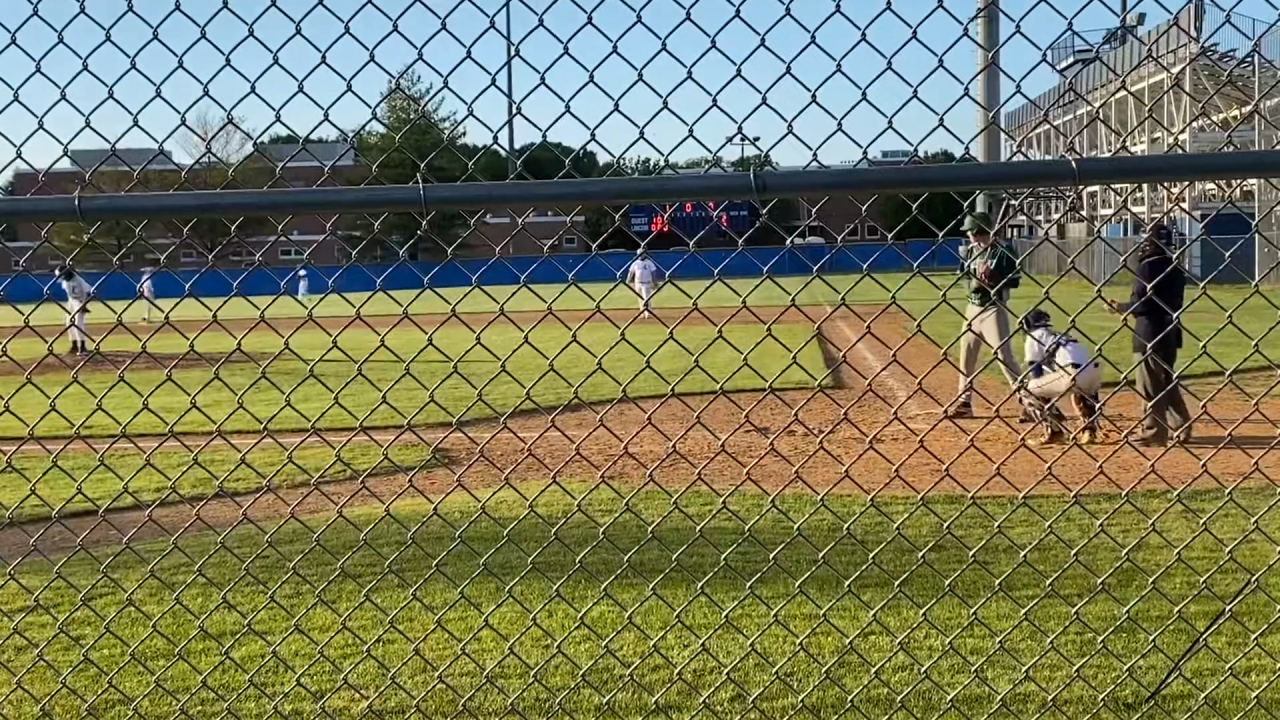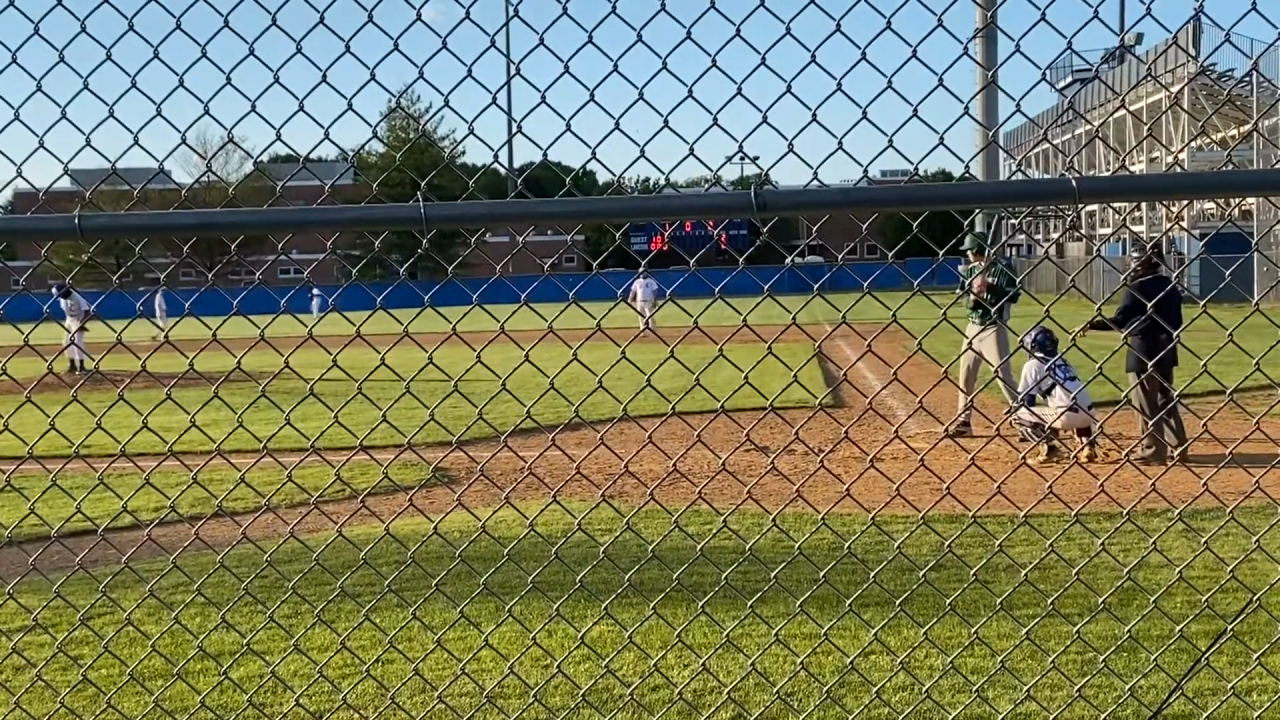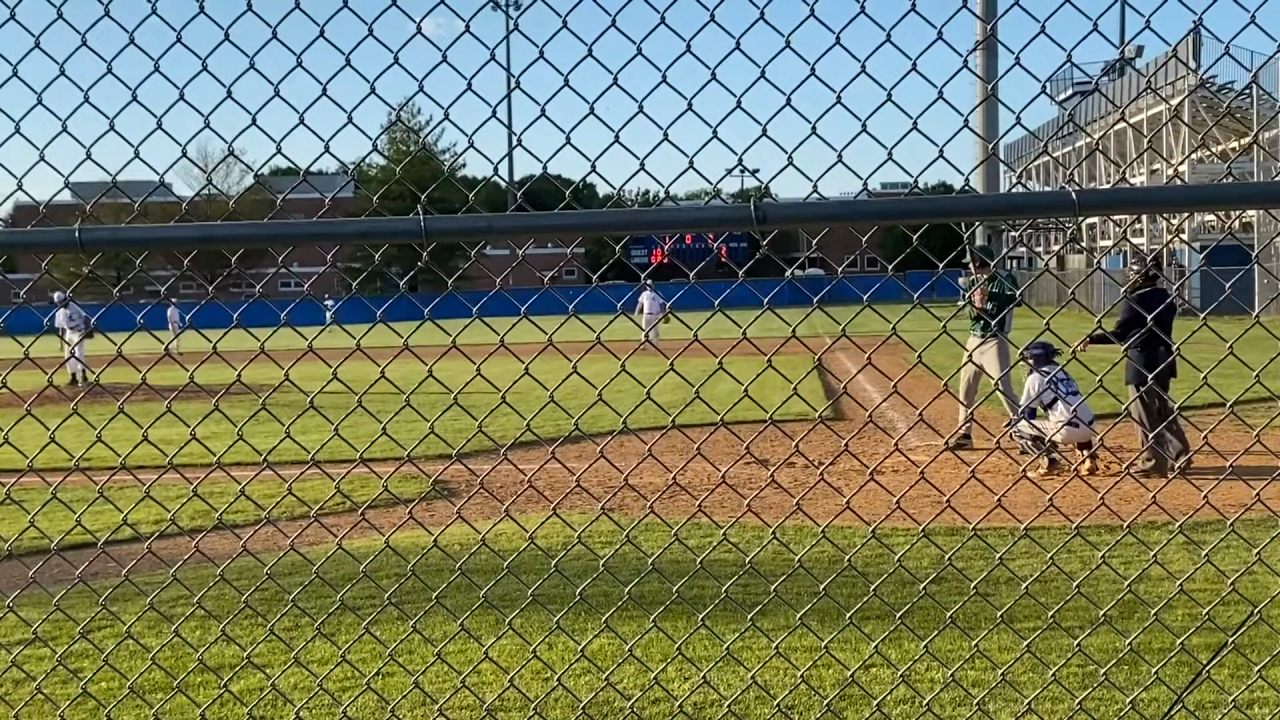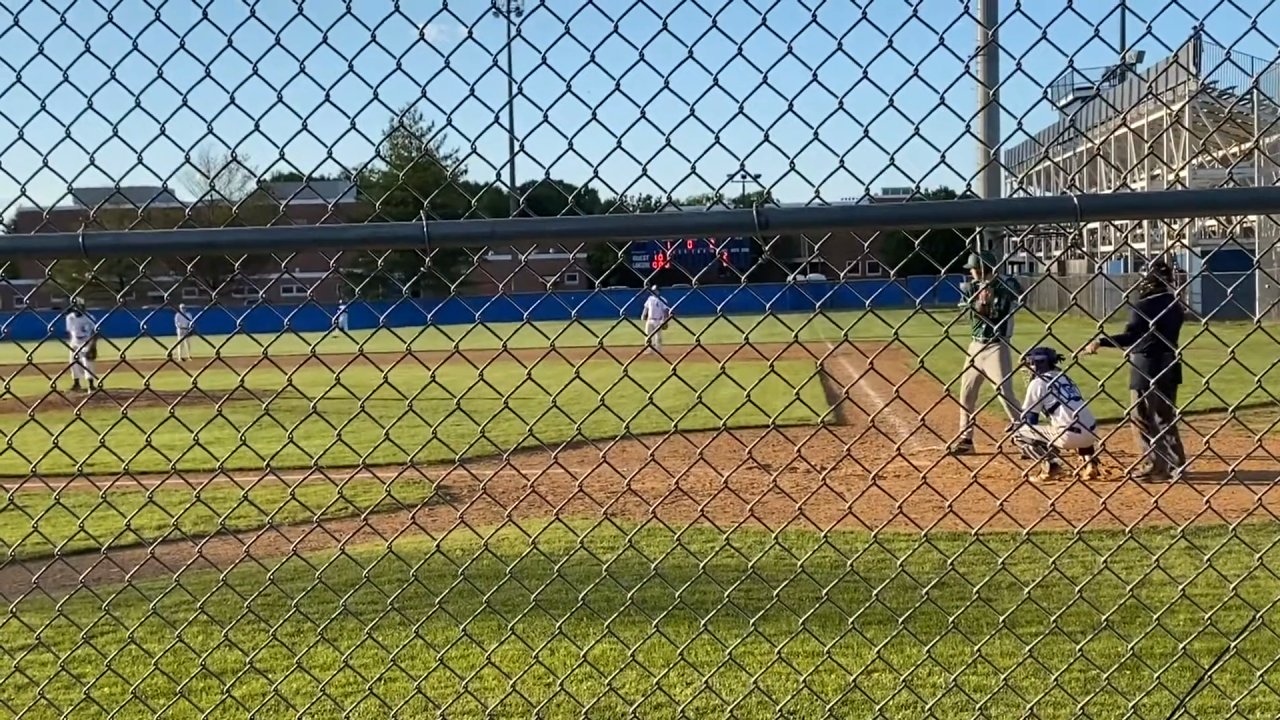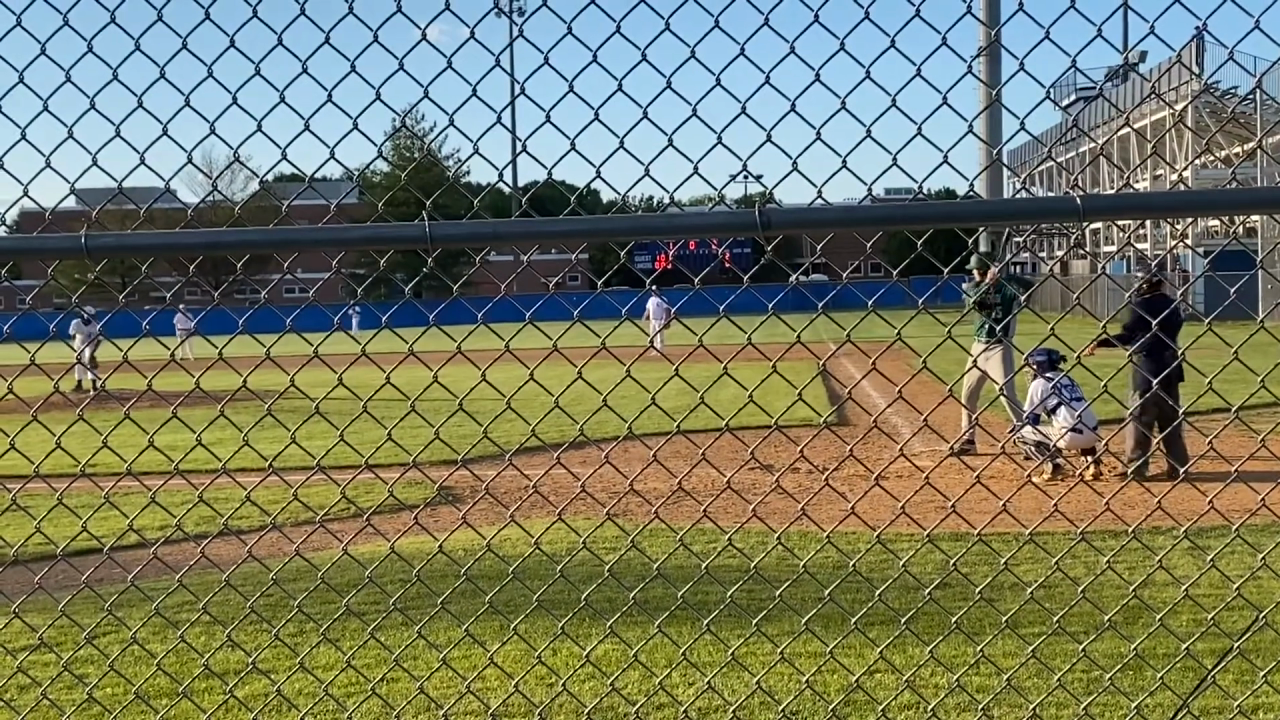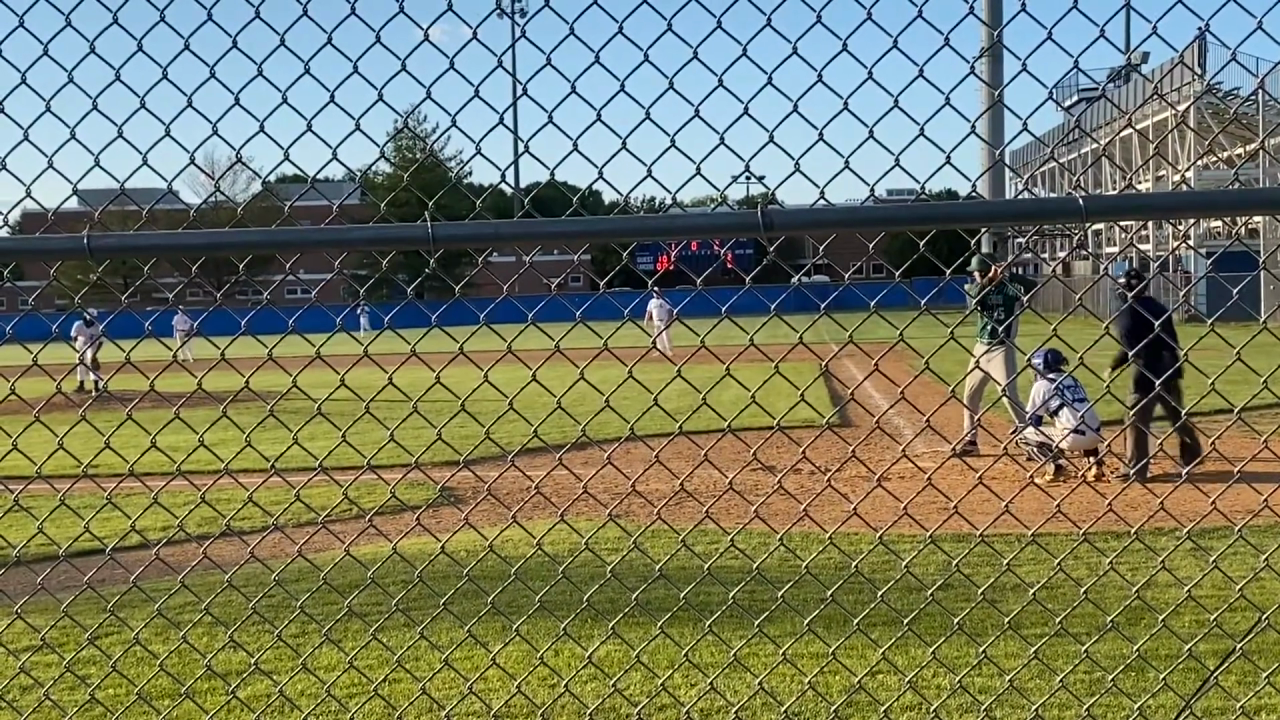
dt=0.5s
person 1, frame 1
left shoulder: (1147, 268)
right shoulder: (1176, 268)
left elbow: (1140, 305)
right elbow: (1176, 302)
left wrist: (1117, 307)
left hip: (1149, 331)
right hip: (1170, 329)
left knee: (1150, 385)
right knee: (1168, 381)
left ankle: (1154, 432)
right ankle: (1181, 428)
person 1, frame 2
left shoulder: (1137, 288)
right shoulder: (1170, 286)
left elbow: (1120, 321)
right elbow: (1177, 321)
left wrist: (1091, 325)
left hip: (1143, 349)
right hip: (1166, 348)
left knee: (1146, 403)
right knee: (1167, 399)
left ankle: (1153, 451)
right ankle: (1177, 448)
person 1, frame 3
left shoulder: (1134, 301)
right shoulder: (1167, 298)
left elbow: (1119, 334)
left wrist: (1090, 339)
left hip: (1142, 360)
right hip: (1164, 359)
left knee: (1145, 415)
right knee: (1163, 409)
left ankle: (1153, 463)
right ankle: (1179, 455)
person 1, frame 4
left shoulder: (1144, 306)
right shoulder: (1175, 305)
left elbow: (1130, 337)
left wrist: (1100, 341)
left hip: (1147, 366)
right hip: (1169, 366)
left knee: (1142, 419)
right knee: (1167, 417)
left ankle: (1155, 468)
right ankle: (1175, 465)
person 1, frame 5
left shoulder: (1140, 305)
right shoulder: (1172, 304)
left elbow: (1126, 337)
right elbow: (1173, 334)
left wrist: (1097, 343)
left hip: (1148, 366)
right hip: (1170, 365)
left knee: (1140, 419)
right knee: (1171, 418)
left ankle: (1135, 468)
right ankle: (1178, 467)
person 1, frame 6
left shoulder: (1128, 312)
right shoulder: (1158, 307)
left elbow: (1130, 348)
right elbow: (1173, 339)
left wrist: (1113, 368)
left hip: (1149, 369)
right hip: (1170, 366)
left knee: (1136, 418)
right knee: (1176, 414)
left ankle: (1136, 470)
right ankle: (1192, 456)
person 2, frame 1
left shoulder: (1003, 251)
right shoulder: (970, 251)
left elbow: (1014, 281)
right elbow: (965, 281)
left wrist: (991, 275)
right wrist: (976, 281)
left hip: (993, 310)
right hip: (972, 308)
left knee: (1004, 356)
right knee: (966, 355)
right ankle: (964, 402)
person 2, frame 2
left shoulder: (1002, 268)
right shoulder: (970, 270)
left elbow: (1014, 296)
right elbow: (967, 302)
left wrist: (989, 287)
right wrist: (974, 295)
left hip: (994, 329)
right hip: (973, 327)
left knee: (1003, 375)
right knee: (966, 375)
right ankle: (963, 421)
person 2, frame 3
left shoulder: (1004, 279)
right shoulder: (971, 283)
left elbow: (1016, 299)
right elbow: (970, 314)
left wrist: (989, 295)
right wrist: (976, 306)
left hip: (995, 341)
right hip: (974, 340)
left knee: (1003, 388)
right knee: (966, 388)
right ankle: (964, 433)
person 2, frame 4
left shoulder: (1005, 284)
right shoulder: (971, 288)
right elbow: (969, 312)
left wrist: (993, 291)
right wrist: (980, 302)
left hip: (997, 346)
right hip: (976, 345)
left knee: (1005, 393)
right knee: (967, 393)
right ankle: (965, 439)
person 2, frame 5
left shoulder: (1008, 286)
right shoulder: (975, 286)
left elbow: (1029, 287)
right elbow: (970, 300)
left wrist: (1003, 276)
right wrist: (987, 283)
left hip: (1000, 347)
right hip: (979, 346)
left knee: (1007, 394)
right knee: (968, 394)
right ankle: (968, 440)
person 2, frame 6
left shoulder: (1009, 287)
right shoulder: (978, 288)
left elbow: (1032, 287)
right elbow: (974, 297)
left wrist: (1008, 275)
right wrist: (990, 279)
left hip: (1002, 349)
right hip: (981, 347)
left knee: (1009, 395)
right knee: (970, 395)
right ankle: (970, 441)
